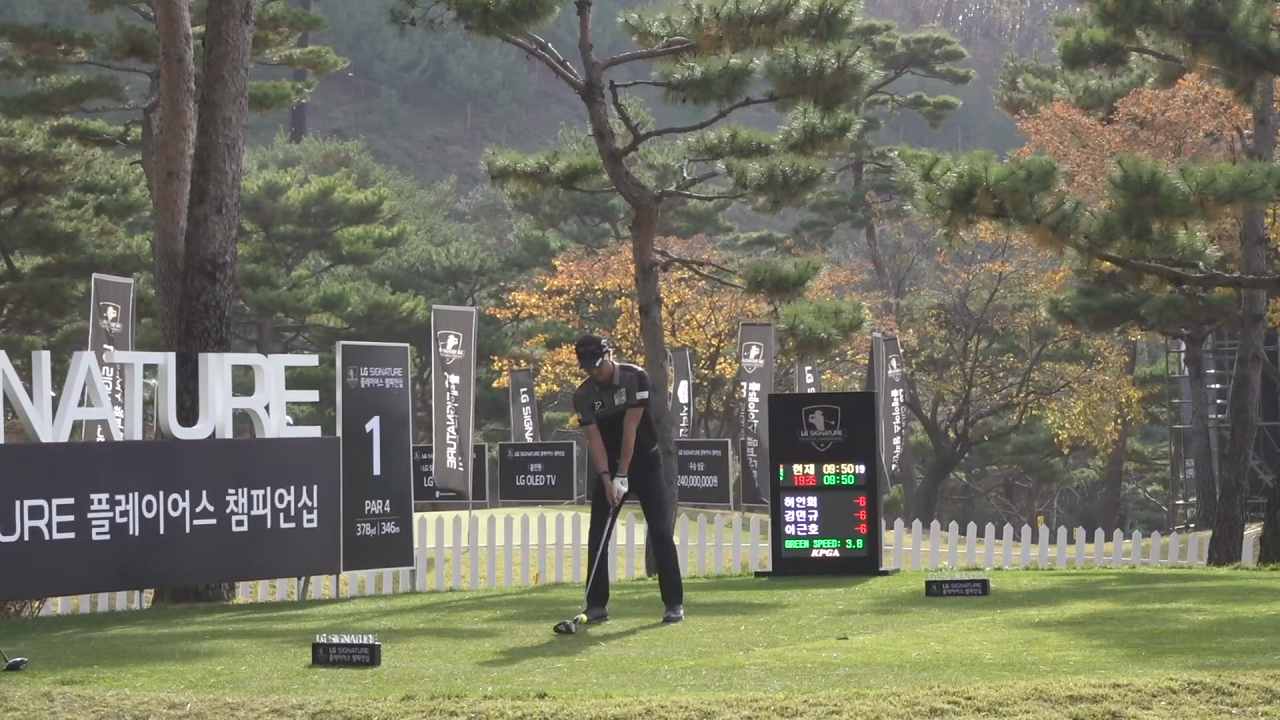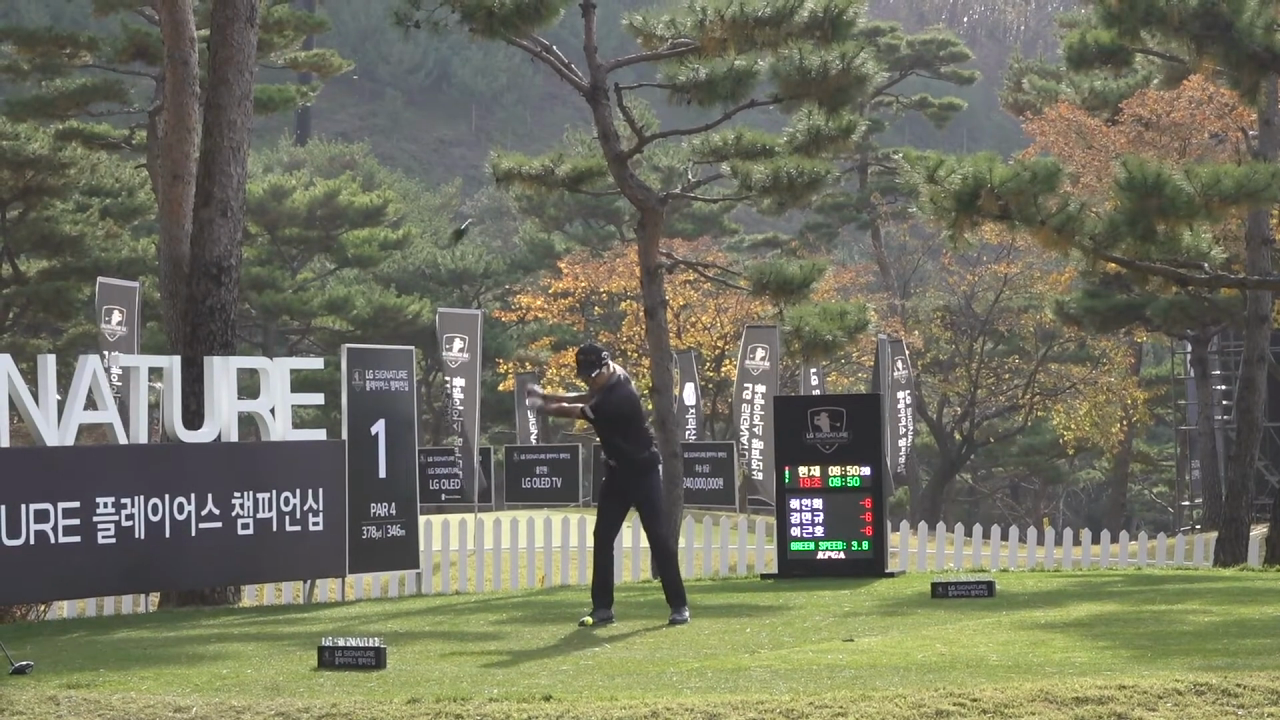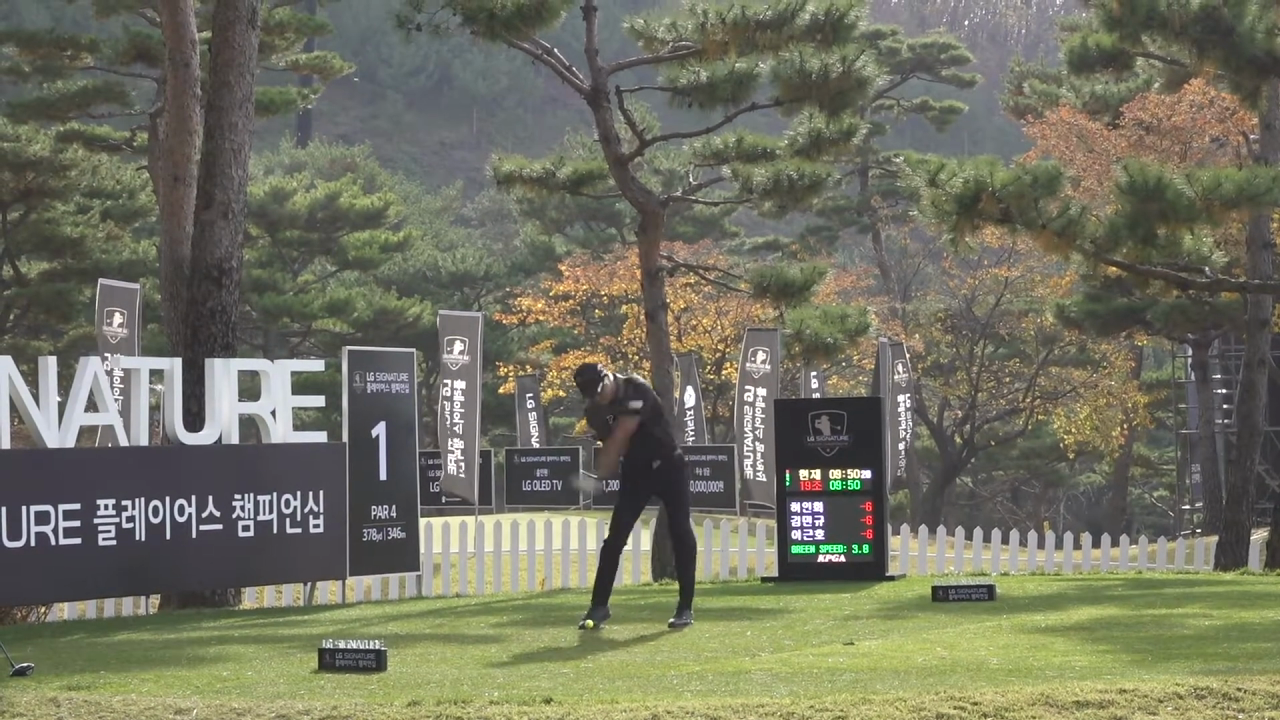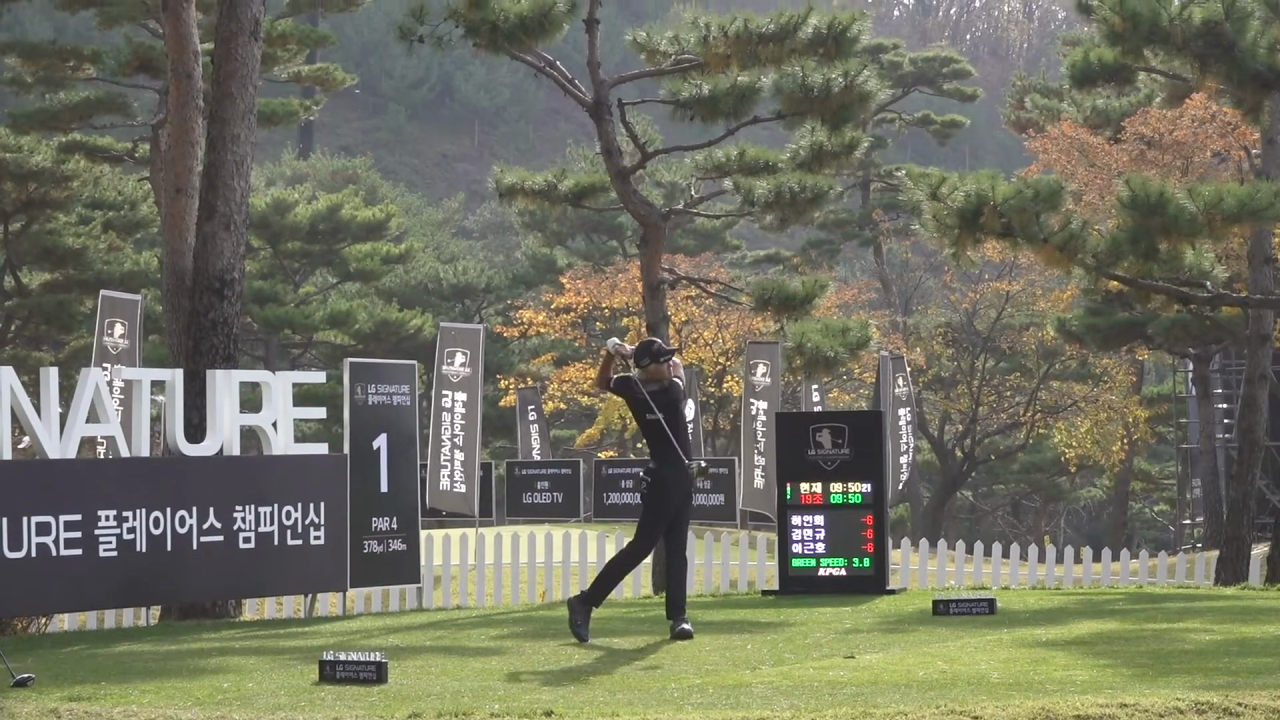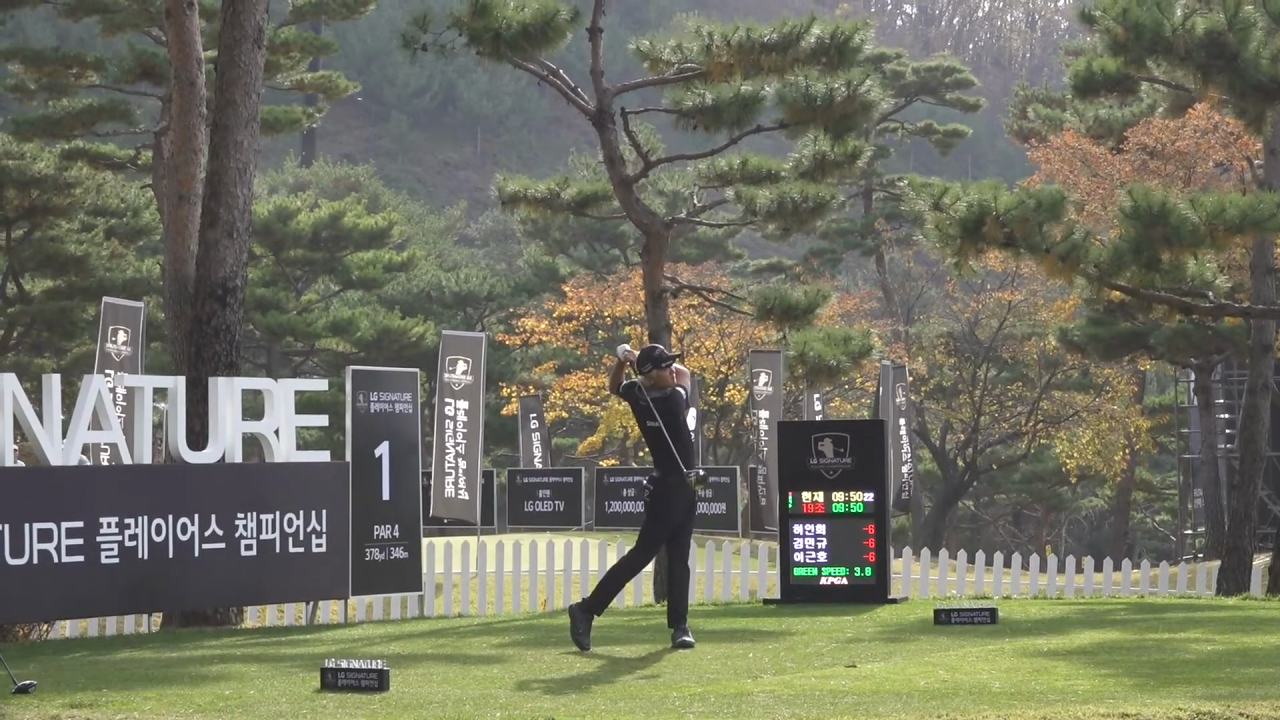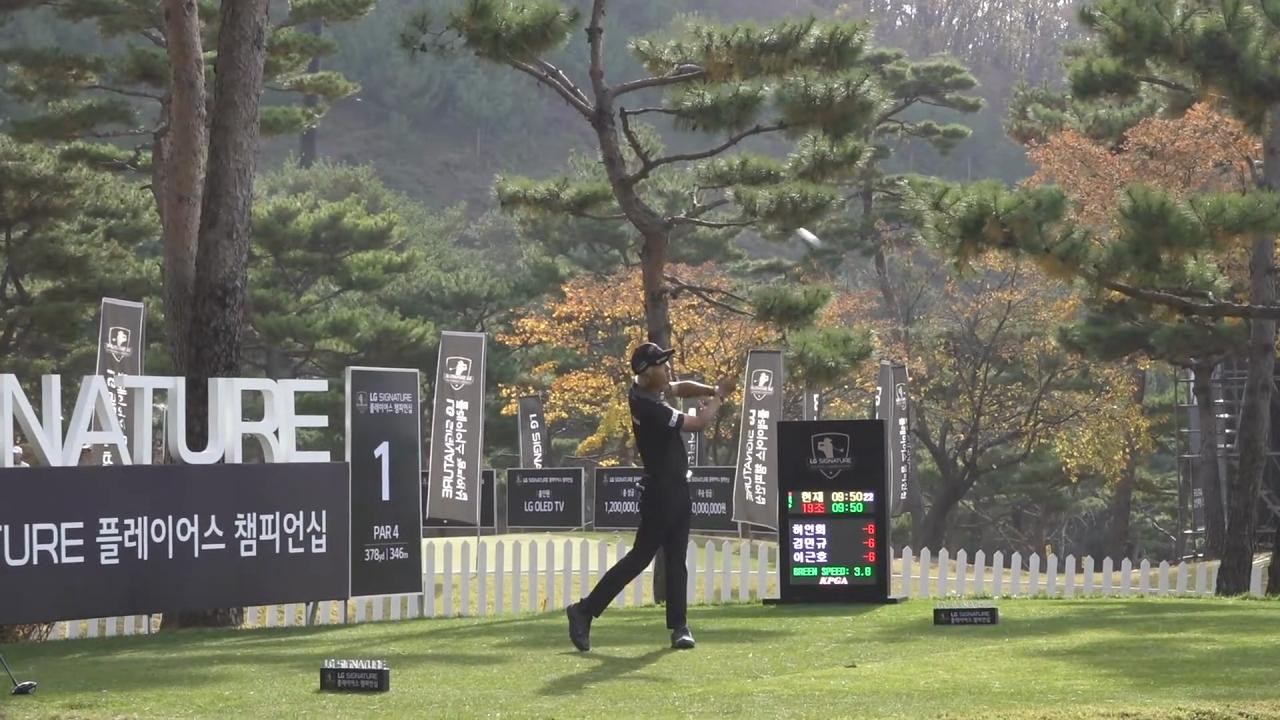
dt=0.7s
person 1, frame 1
left shoulder: (635, 377)
right shoulder: (583, 395)
left elbow: (630, 428)
right elbow: (594, 439)
left wrist: (623, 474)
right wrist: (606, 478)
left hip: (645, 463)
right hip: (609, 467)
left knee: (660, 532)
right knee: (597, 535)
left ankle: (673, 603)
right ankle: (597, 605)
person 1, frame 2
left shoulder: (613, 399)
right shoulder: (617, 375)
left elbow: (576, 410)
right elbow: (584, 400)
left wrist: (544, 405)
right wrist: (549, 398)
left hip: (642, 470)
right hip: (618, 470)
left knee: (657, 534)
right knee: (603, 536)
left ankle: (678, 605)
right ankle: (602, 607)
person 1, frame 3
left shoulder: (635, 387)
right shoulder: (595, 409)
left elbow: (620, 437)
right elbow: (607, 441)
left wrist: (604, 467)
left hip: (668, 467)
right hip: (635, 473)
left knee: (683, 536)
right knee: (614, 540)
left ankle: (685, 607)
right ankle: (599, 606)
person 1, frame 4
left shoulder: (630, 386)
right shoulder: (670, 392)
left elbow: (601, 383)
right elbow: (680, 367)
left wrist: (611, 354)
right wrist: (634, 354)
left hip: (677, 477)
right hip: (664, 479)
left knee: (677, 550)
right knee: (641, 546)
left ankle: (678, 617)
right ankle: (585, 602)
person 1, frame 5
left shoulder: (636, 393)
right shoulder: (672, 401)
left elbow: (613, 385)
right elbow: (686, 374)
left wrist: (624, 359)
right wrist: (642, 359)
left hip: (680, 487)
right hip: (669, 488)
left knee: (679, 559)
right knee: (642, 554)
left ankle: (679, 625)
right ankle: (586, 609)
person 1, frame 6
left shoulder: (646, 389)
right shoulder: (651, 407)
left elbow: (681, 387)
right elbow: (695, 423)
left wrist: (713, 390)
right wrist: (718, 398)
left hip: (675, 487)
right hip: (661, 490)
left knee: (676, 559)
right knee: (640, 556)
left ankle: (678, 625)
right ankle: (584, 610)
